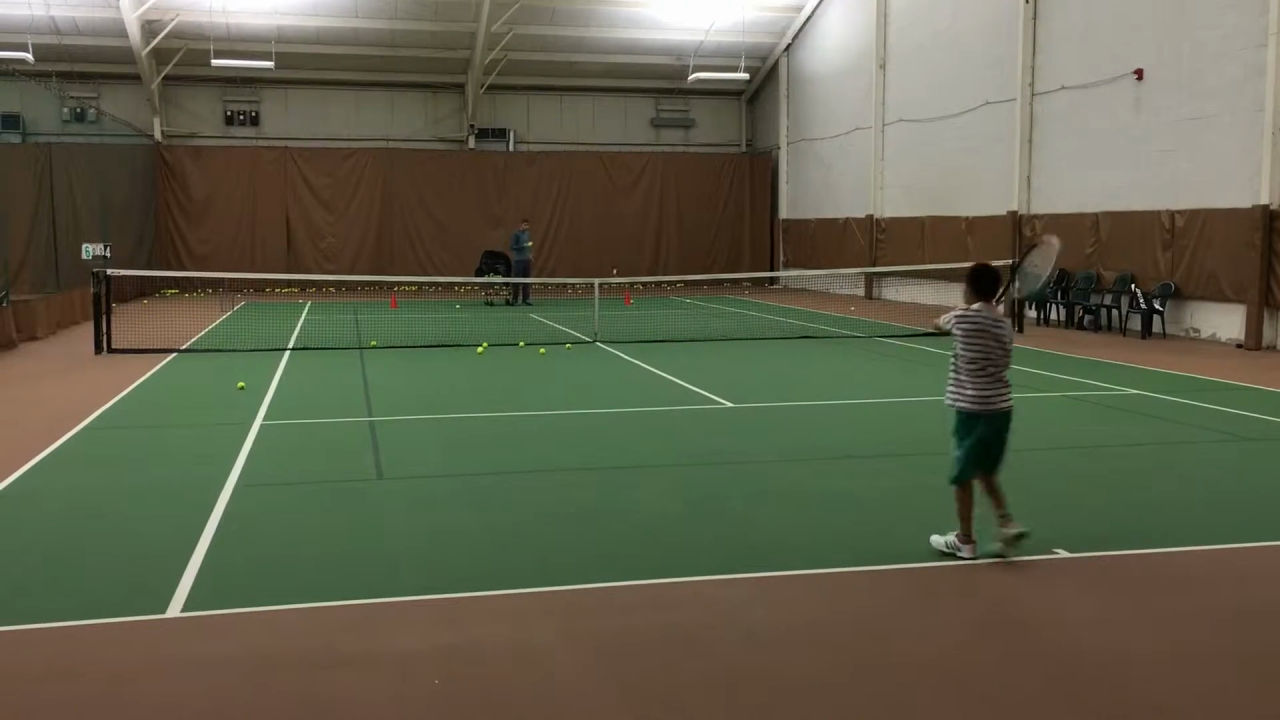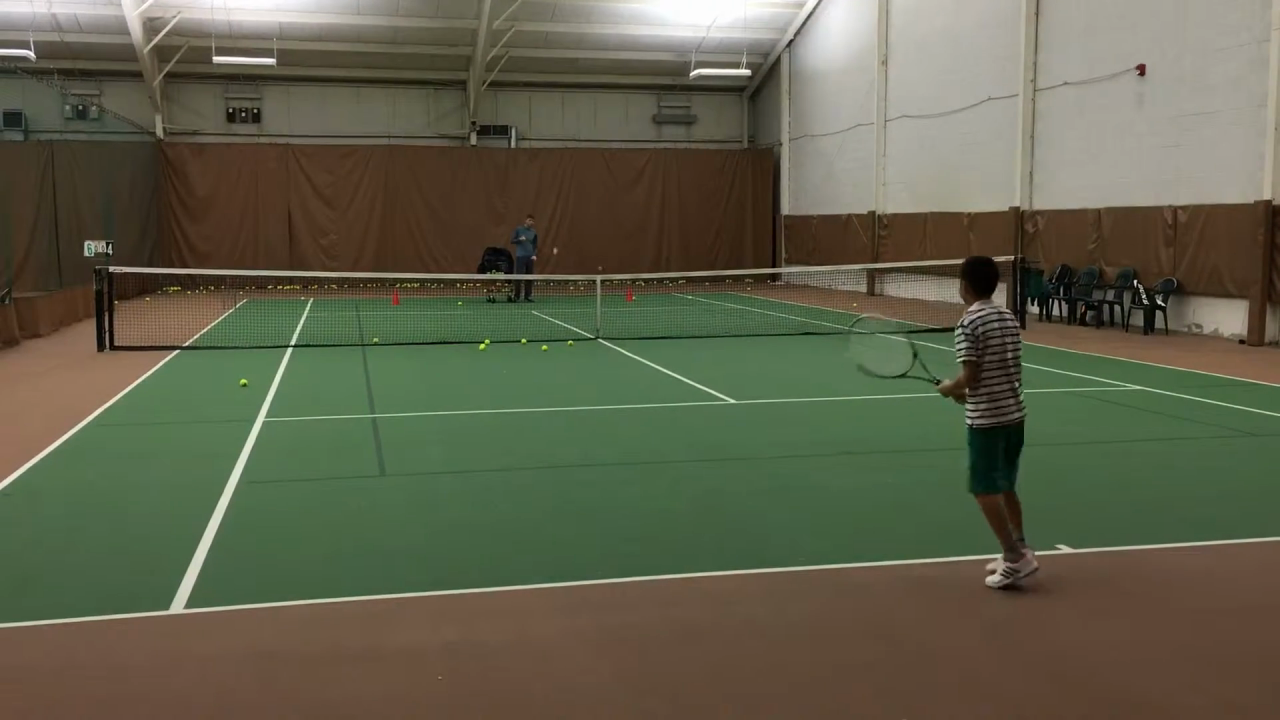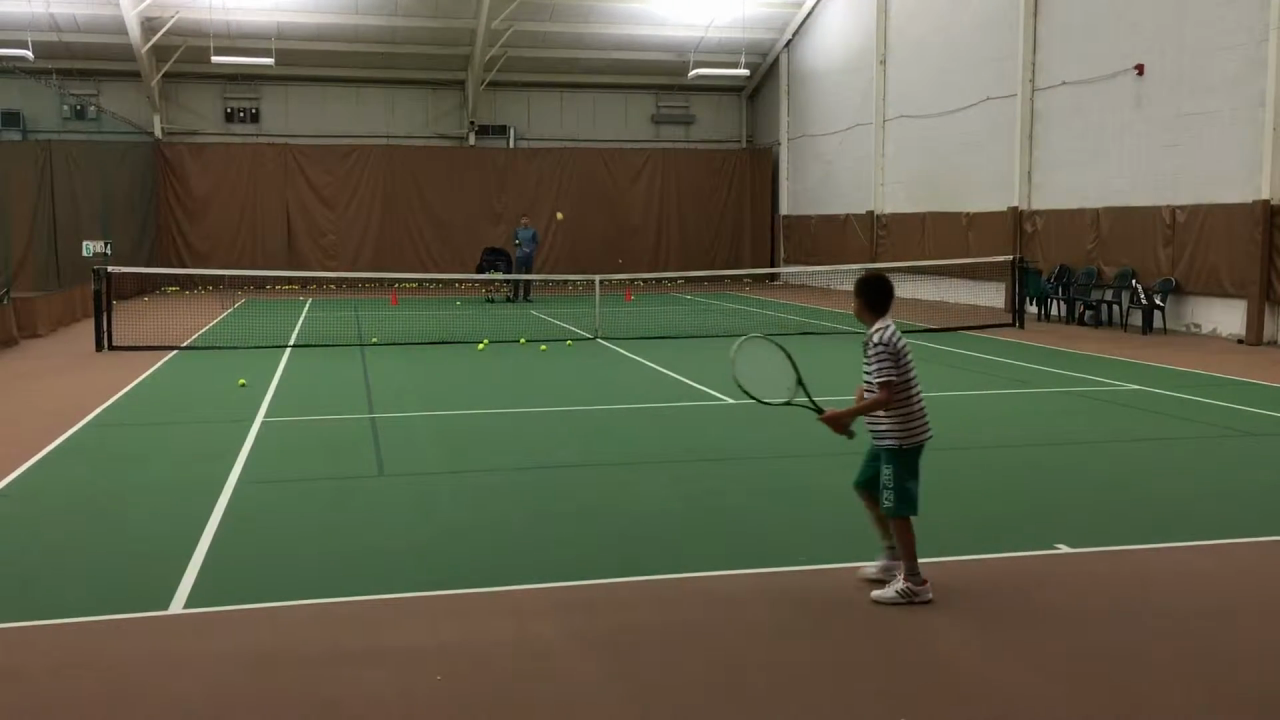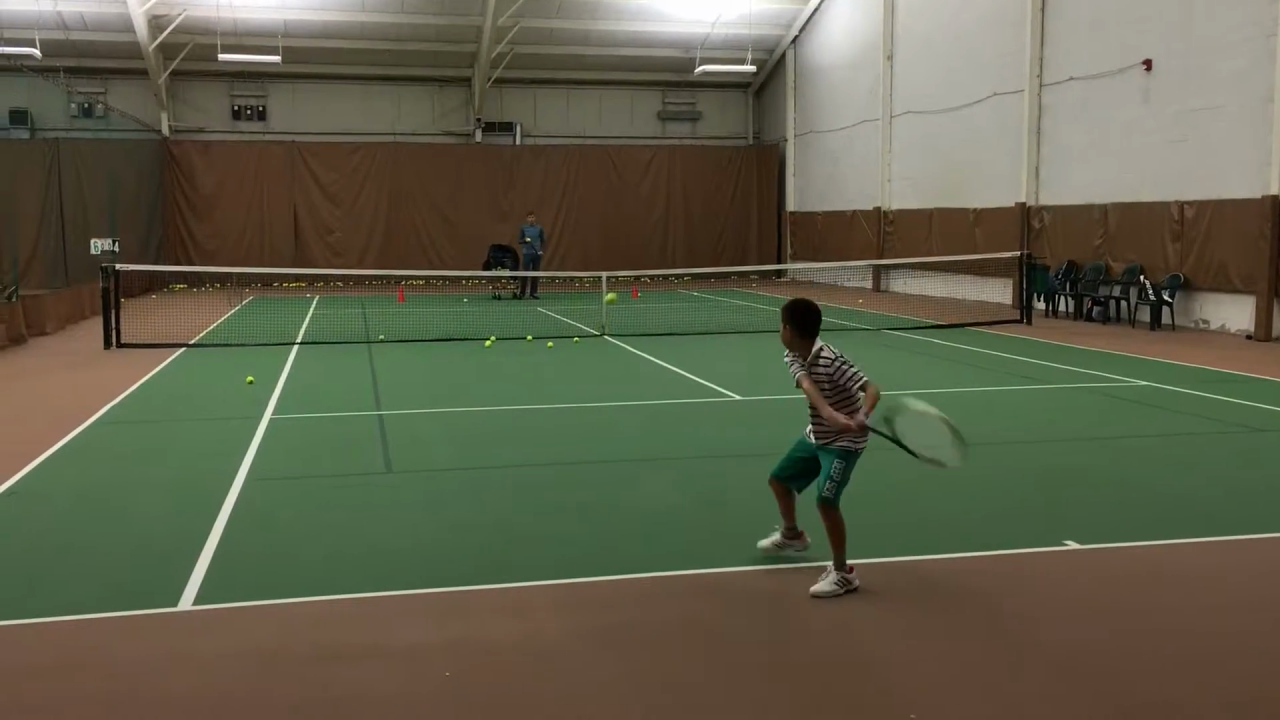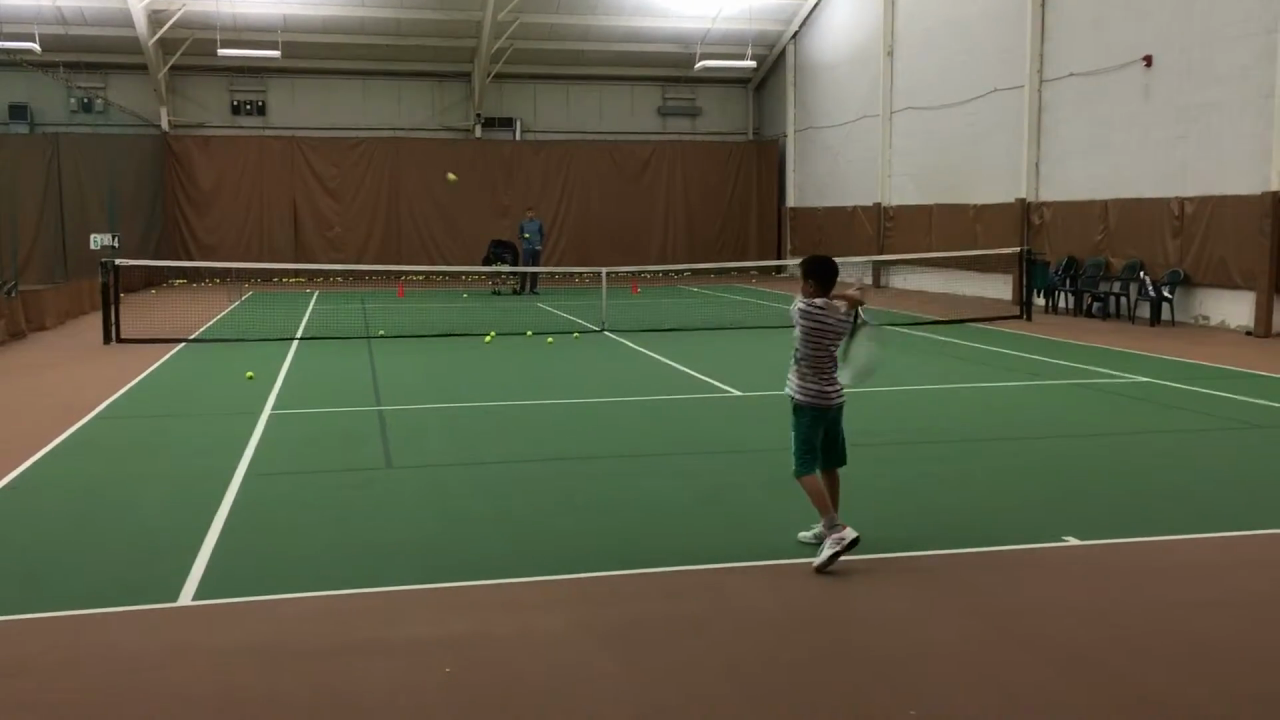
dt=0.7s
person 1, frame 1
left shoulder: (961, 318)
right shoulder: (1004, 325)
left elbow: (939, 323)
left hip: (973, 409)
right hip: (1001, 407)
left knee: (962, 476)
right knee: (985, 471)
left ankle: (964, 541)
right ankle: (1007, 524)
person 1, frame 2
left shoulder: (968, 323)
right shoulder: (1009, 318)
left elbow: (970, 377)
right elbow: (1013, 368)
left wrist: (949, 388)
left hip: (986, 417)
right hip: (1013, 413)
left knee: (985, 488)
right knee: (1005, 485)
left ankle: (1015, 558)
right ankle: (1019, 550)
person 1, frame 3
left shoulder: (880, 341)
right shoulder: (882, 334)
left elbow: (887, 397)
right elbow: (872, 386)
left wrist: (843, 414)
right wrist: (848, 416)
left hip: (901, 436)
right hip: (889, 435)
left knee: (897, 507)
right knee: (866, 489)
left ankle: (915, 583)
right ankle: (893, 556)
person 1, frame 4
left shoulder: (832, 360)
right shoulder: (793, 357)
left elbow: (872, 390)
right elbow: (809, 388)
left wrist: (861, 417)
right wrist: (832, 415)
left hip: (843, 441)
right hip: (816, 436)
left knee: (826, 500)
right knee: (779, 480)
left ankle: (842, 572)
right ankle: (791, 534)
person 1, frame 5
left shoulder: (804, 309)
right shoulder: (842, 317)
left wrist: (843, 297)
right wrist: (850, 301)
left hip: (808, 401)
right hip: (833, 399)
left knee: (805, 469)
right knee: (828, 466)
left ankle: (837, 530)
right ankle: (829, 528)
